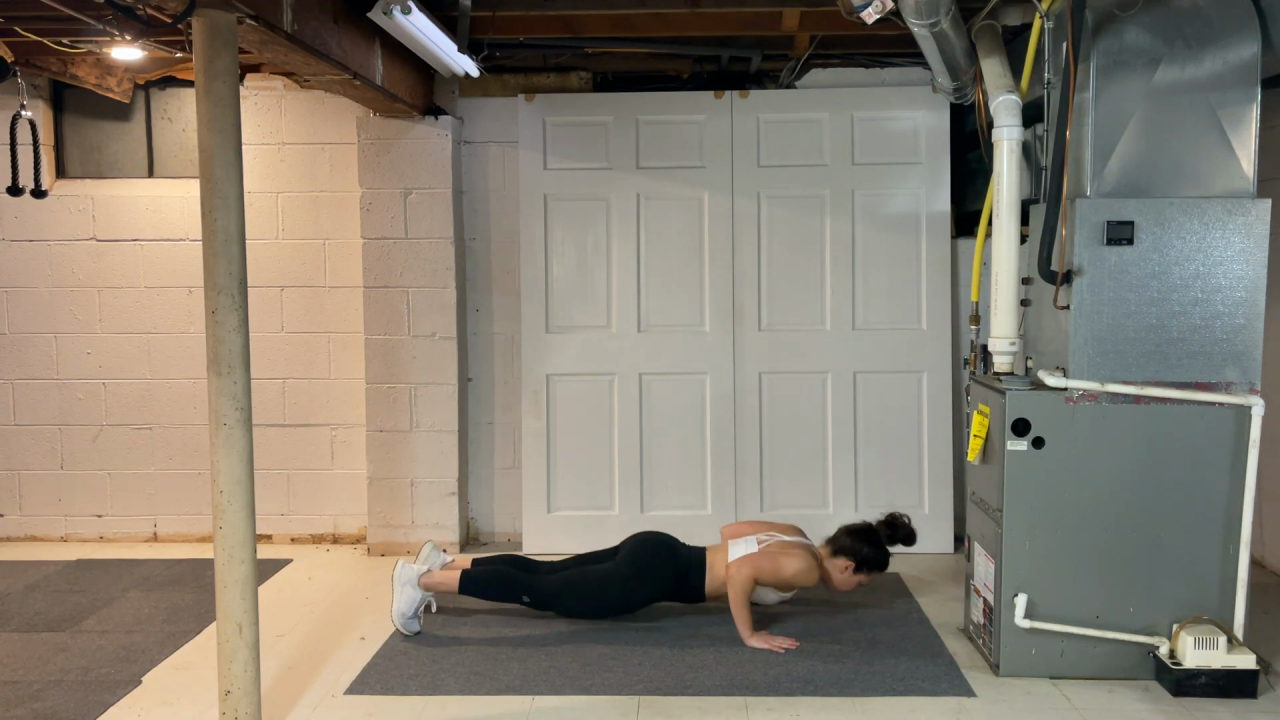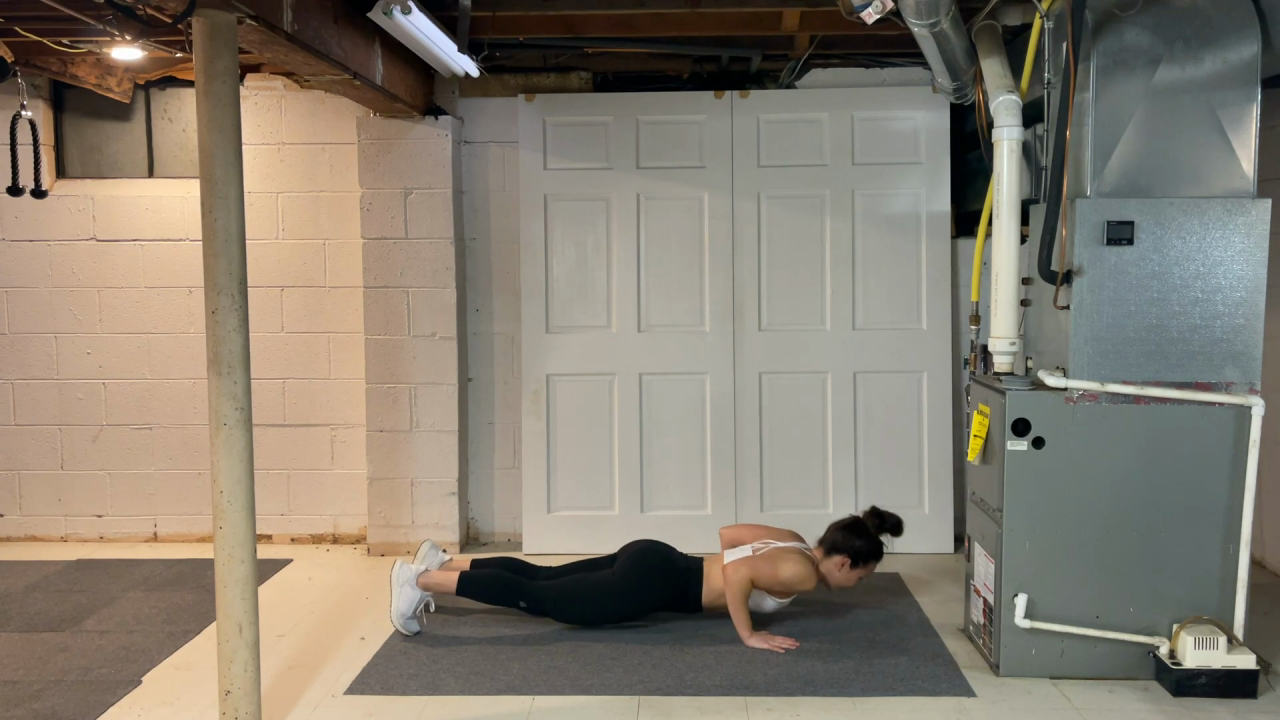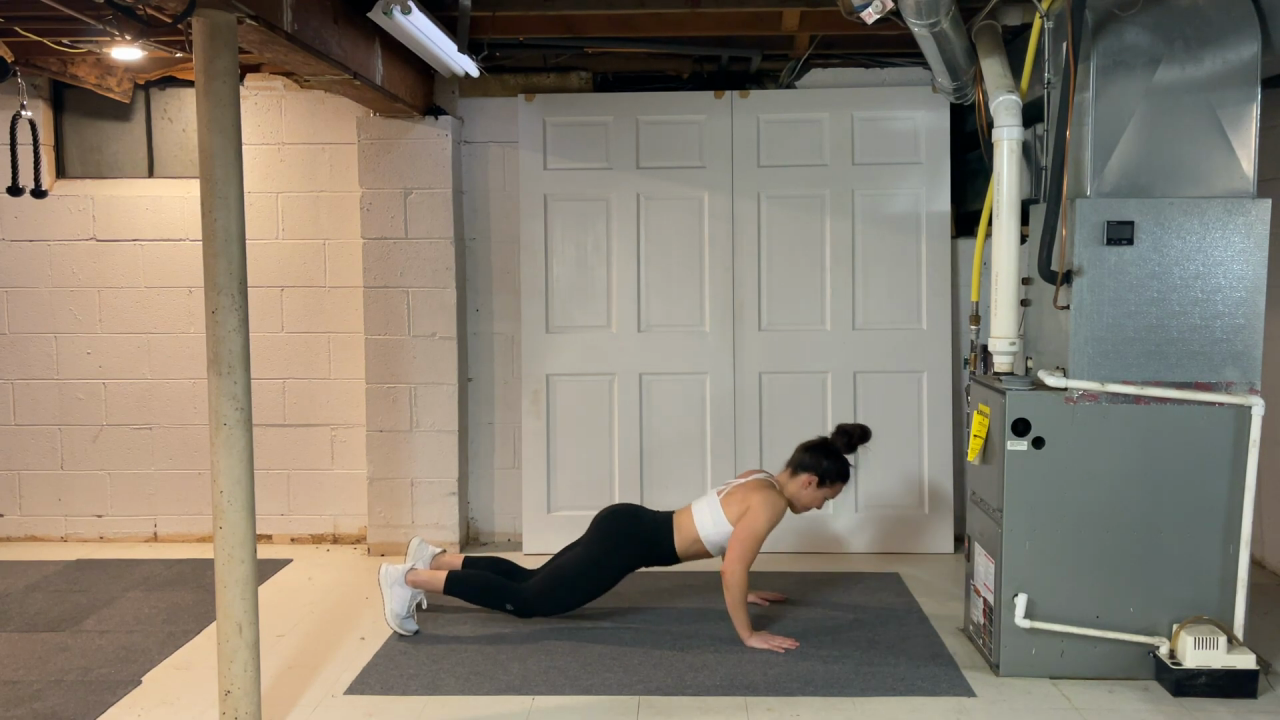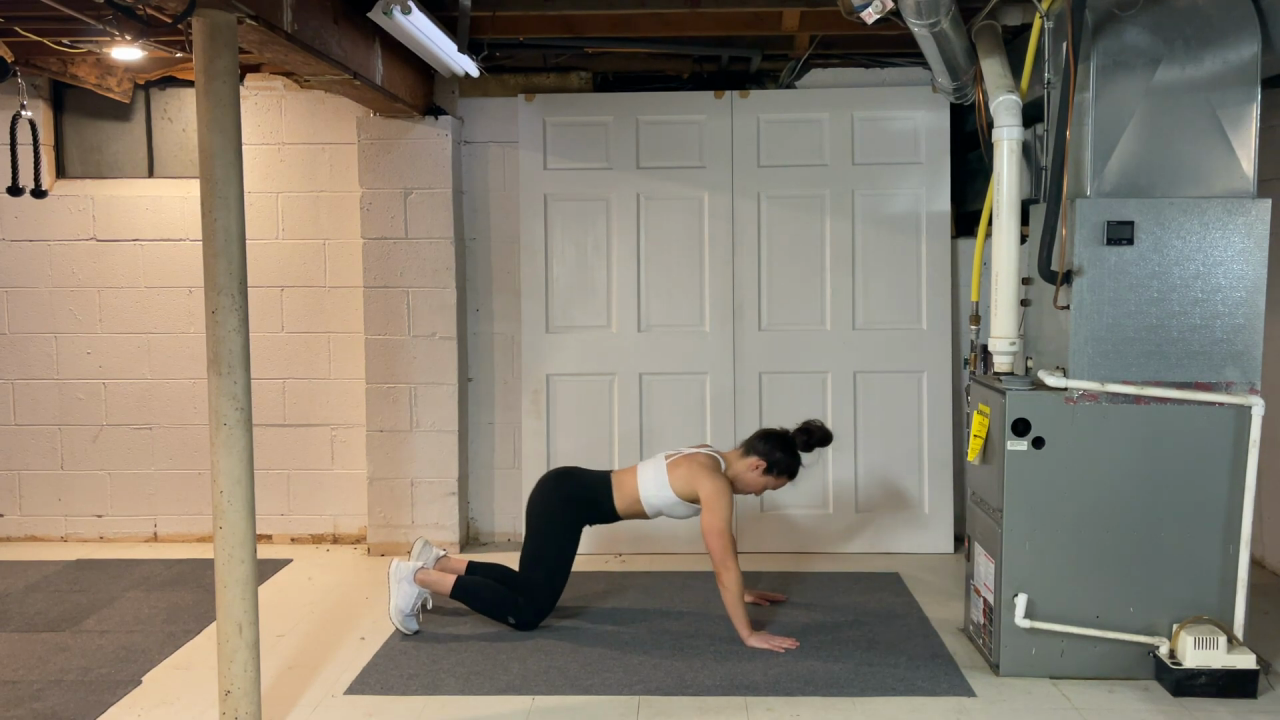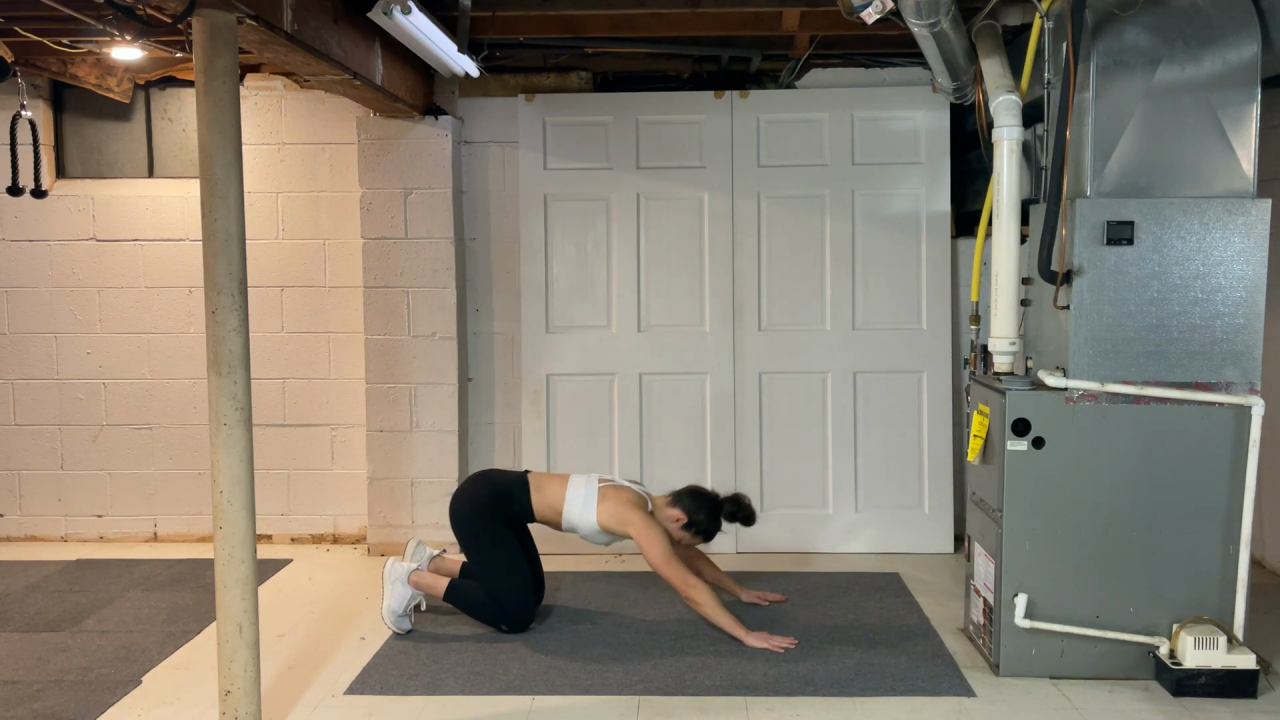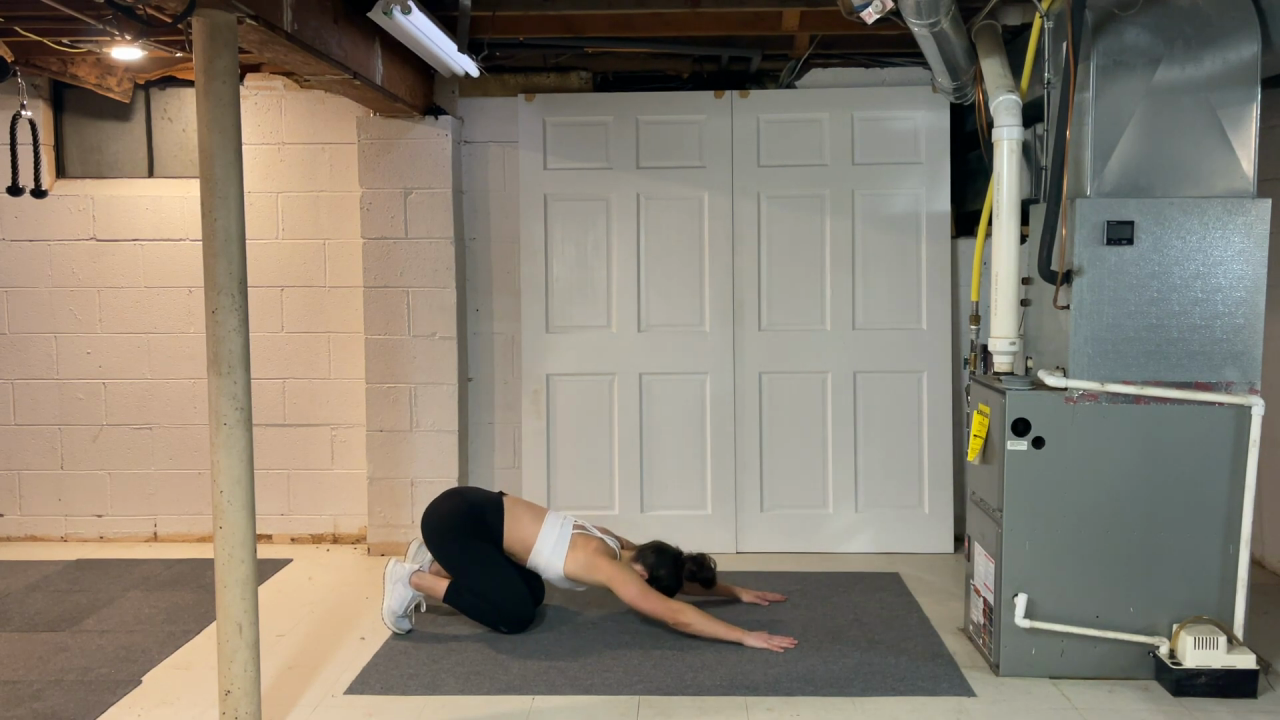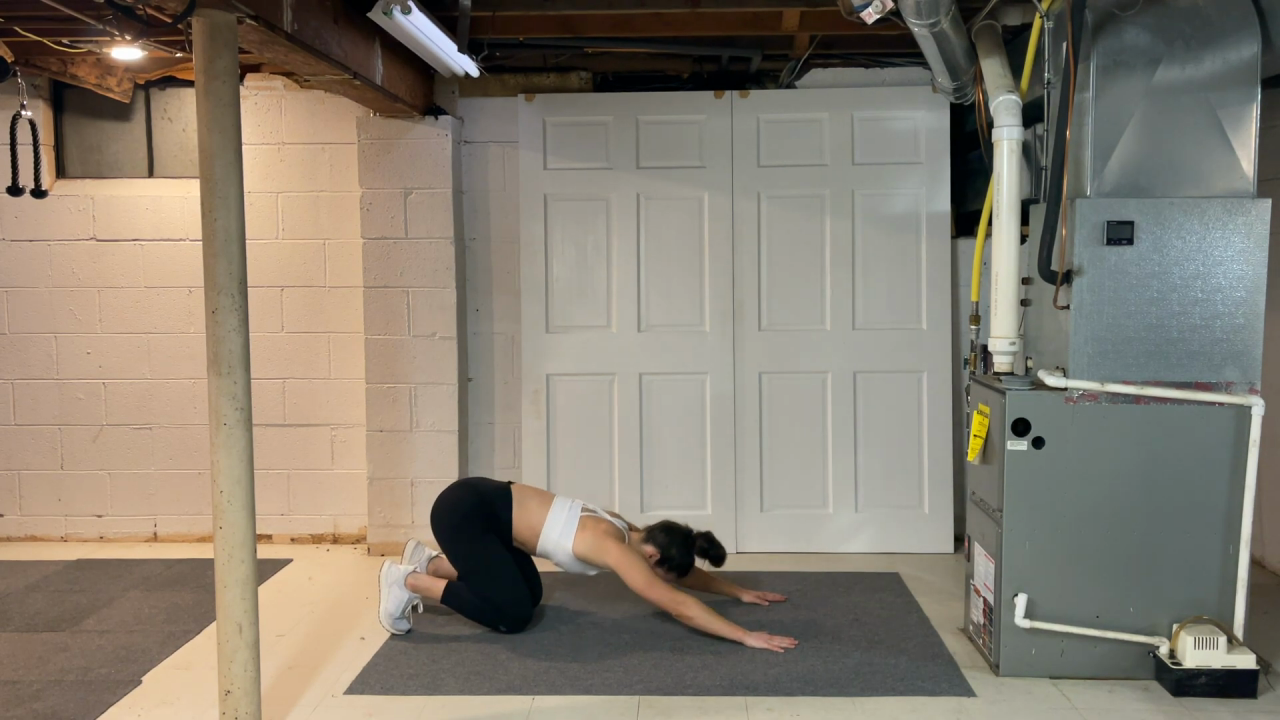
dt=0.3s
person 1, frame 1
left shoulder: (795, 536)
right shoulder: (804, 566)
right elbow: (738, 575)
left wrist: (750, 595)
right wrist: (749, 634)
left hip: (654, 551)
right hip: (654, 573)
left knee: (541, 572)
right knee: (539, 592)
left ankle: (444, 562)
right ankle: (424, 579)
person 1, frame 2
left shoulder: (790, 541)
right shoulder: (800, 571)
left elbow: (727, 532)
right elbow: (735, 578)
left wrist: (755, 599)
right wrist: (750, 635)
left hip: (651, 561)
right hip: (652, 583)
left knee: (542, 577)
right knee: (535, 598)
left ankle: (441, 563)
right ankle: (418, 581)
person 1, frame 3
left shoulder: (760, 481)
right shoulder: (771, 502)
right elbow: (733, 572)
left wrist: (746, 592)
right wrist: (748, 634)
left hip: (627, 525)
right hip: (627, 541)
left knee: (531, 579)
right knee: (524, 600)
left ankle: (434, 558)
right ankle: (410, 578)
person 1, frame 4
left shoulder: (715, 462)
right shoulder: (714, 481)
left elbow: (722, 544)
right elbow: (724, 566)
left wrist: (745, 592)
right wrist: (748, 634)
left hip: (568, 490)
right hip: (564, 499)
left knee: (532, 588)
right knee: (525, 614)
left ankle: (436, 560)
right ankle: (419, 576)
person 1, frame 5
left shoulder: (652, 505)
right shoulder: (641, 520)
left elbow: (690, 556)
right elbow: (690, 588)
left wrist: (740, 592)
right wrist: (746, 635)
left hip: (498, 498)
right hip: (481, 503)
left knee: (527, 593)
right knee: (514, 618)
left ankle: (431, 562)
right ankle: (413, 579)
person 1, frame 6
left shoulder: (621, 550)
right shoulder: (608, 567)
left elbow: (676, 576)
right elbow: (677, 615)
left wrist: (740, 592)
right wrist: (746, 636)
left hip: (473, 511)
right hip: (452, 521)
left knee: (531, 596)
right knee: (515, 616)
left ankle: (432, 563)
right ankle: (413, 580)
person 1, frame 7
left shoulder: (630, 535)
right shoulder: (617, 550)
left elbow: (682, 570)
right elbow: (681, 606)
left wrist: (740, 592)
right wrist: (746, 636)
left hip: (480, 502)
right hip: (463, 512)
left knee: (529, 595)
right knee: (513, 616)
left ankle: (430, 563)
right ankle: (410, 581)
